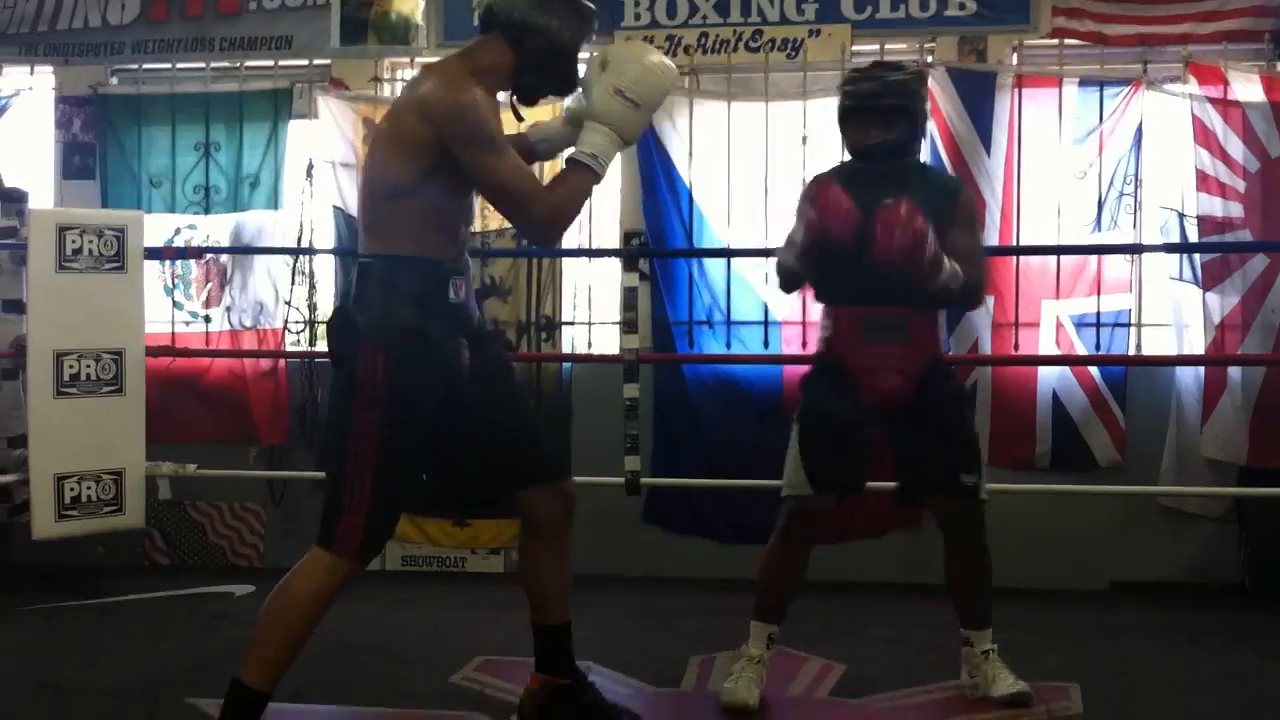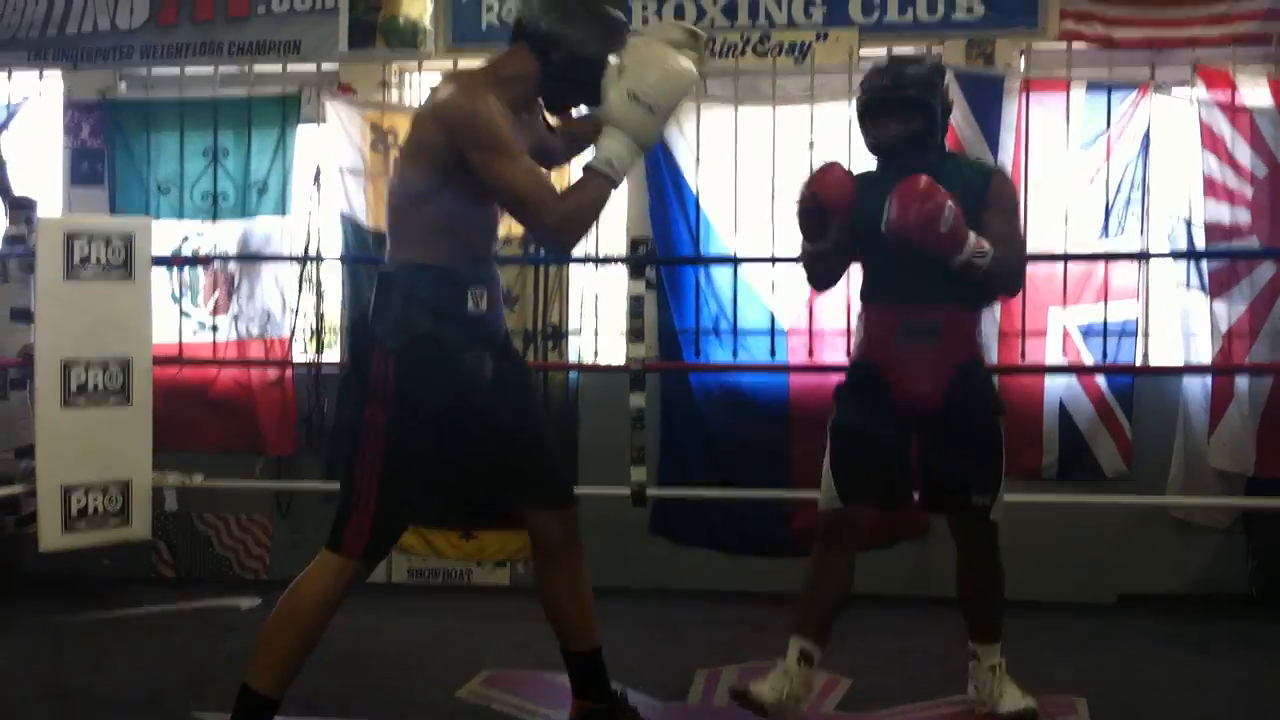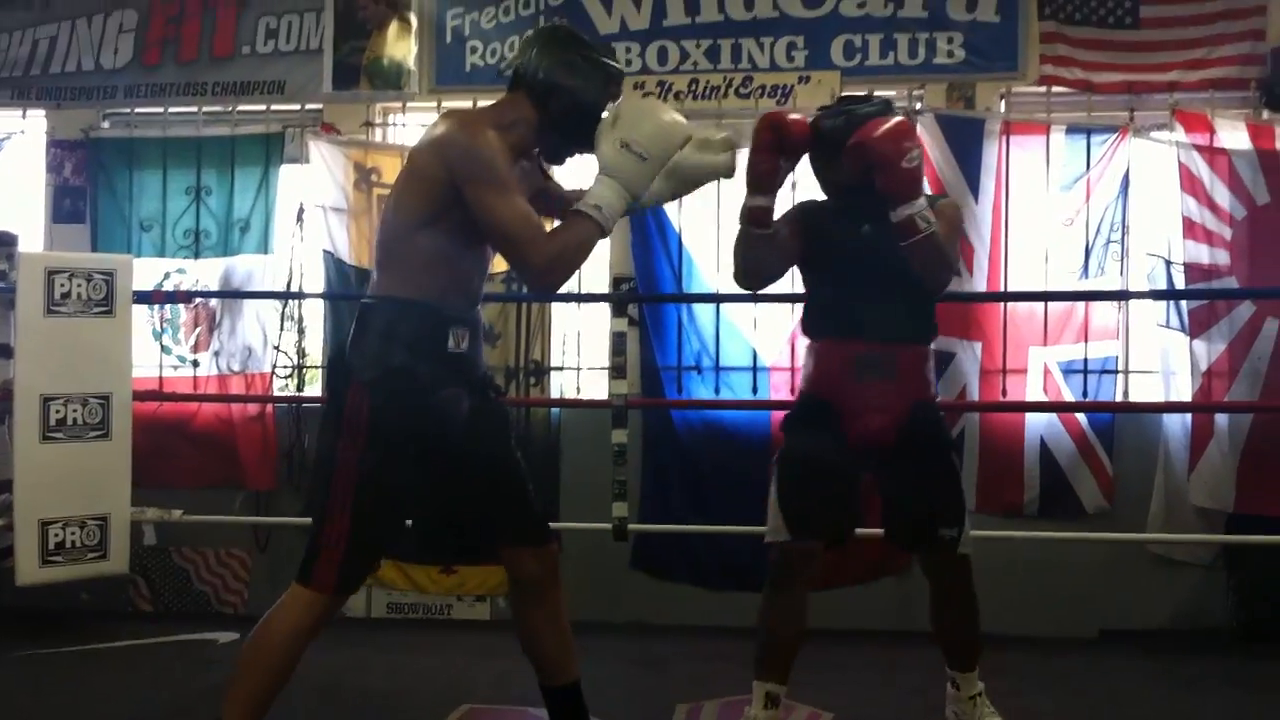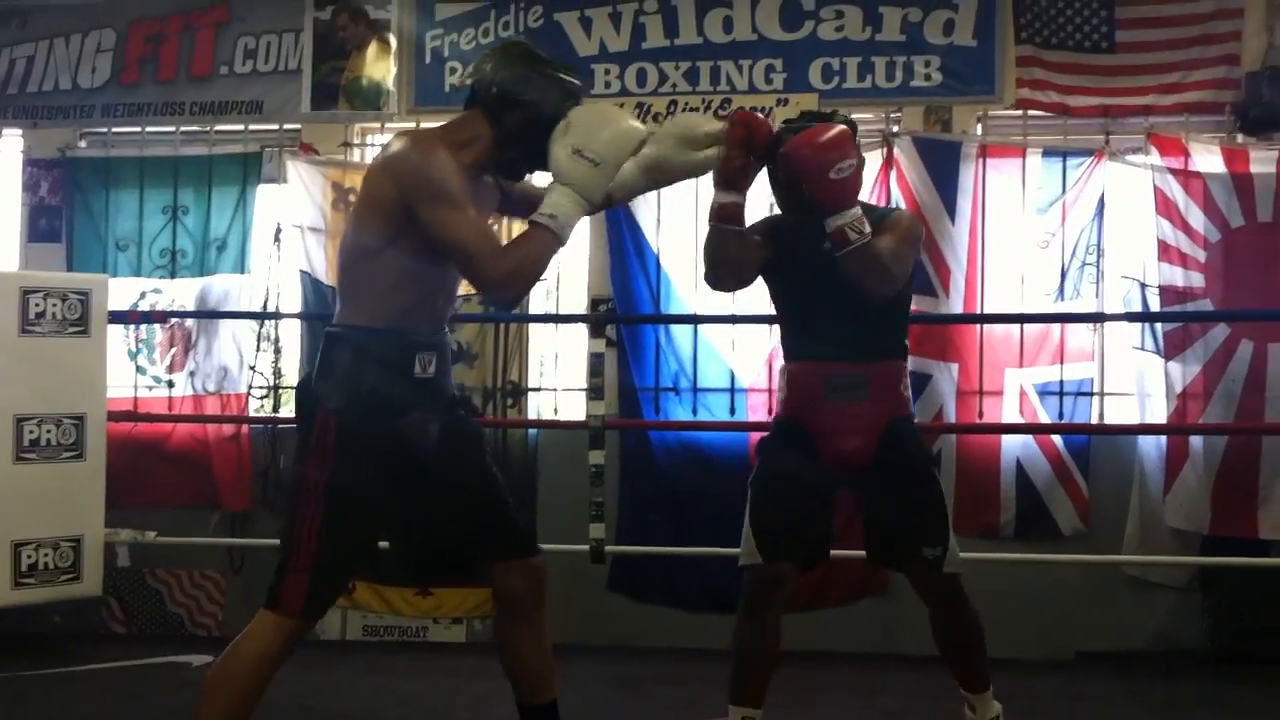
dt=0.3s
person 1, frame 1
left shoulder: (462, 95)
right shoulder: (451, 94)
left elbow: (497, 160)
right elbow: (542, 222)
left wrist: (571, 124)
right wrist: (608, 130)
left hip: (447, 324)
right hip: (395, 327)
left knee: (548, 496)
right knee: (348, 547)
person 1, frame 2
left shoulder: (514, 108)
right shoulder: (471, 101)
left elbow: (547, 150)
right elbow: (557, 226)
left wrist: (612, 114)
right wrist: (628, 134)
left hip: (474, 335)
right hip: (415, 336)
left knee: (556, 522)
right knee: (356, 549)
person 1, frame 3
left shoulder: (509, 158)
right shoulder: (469, 140)
left elbow: (564, 210)
right elbow: (544, 268)
left wrist: (662, 177)
right wrist: (619, 180)
left hip: (452, 375)
right hip: (392, 372)
left knee: (535, 560)
right knee: (327, 584)
person 1, frame 4
left shoulder: (476, 176)
right shoulder: (421, 158)
left elbow: (544, 205)
right elbow: (503, 282)
left wrist: (651, 166)
right wrist: (573, 190)
left hip: (424, 397)
right hip: (359, 399)
left knee: (520, 573)
right knee: (294, 609)
person 2, frame 1
left shoulder: (949, 193)
right shoulder: (829, 189)
left elbow: (972, 287)
right elbow: (789, 278)
left wrist: (932, 261)
right wrist: (807, 244)
left hip: (922, 371)
right hip: (843, 368)
left knee: (963, 512)
right knee: (803, 512)
left ankle: (980, 657)
right ankle: (756, 655)
person 2, frame 2
left shoulder: (986, 184)
right shoulder: (860, 190)
left elbow: (1009, 276)
right elbow: (821, 275)
left wrist: (956, 237)
right wrist: (816, 230)
left hip: (958, 375)
right hip: (878, 372)
left knee: (976, 525)
right knee: (843, 522)
person 2, frame 3
left shoulder: (936, 211)
right shoulder: (806, 221)
left elbow: (937, 274)
right elbow: (751, 275)
left wrist: (904, 192)
right wrist: (762, 187)
left hip: (909, 411)
right hip: (826, 410)
left knee: (948, 560)
right knee: (791, 560)
person 2, frame 4
left shoulder: (897, 224)
right shoulder: (775, 234)
left elbow: (881, 282)
right elbow: (723, 275)
left wrist: (838, 204)
right wrist: (730, 186)
left hip: (885, 428)
right hip: (802, 429)
left knee: (940, 580)
right knee: (764, 580)
